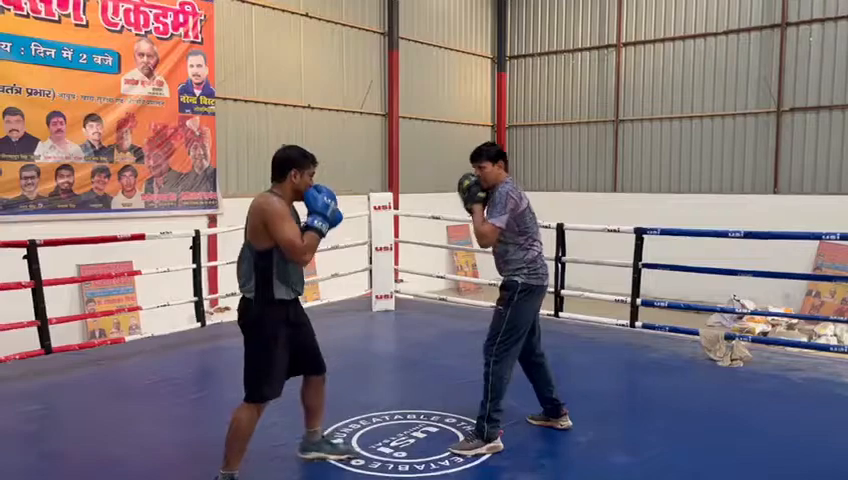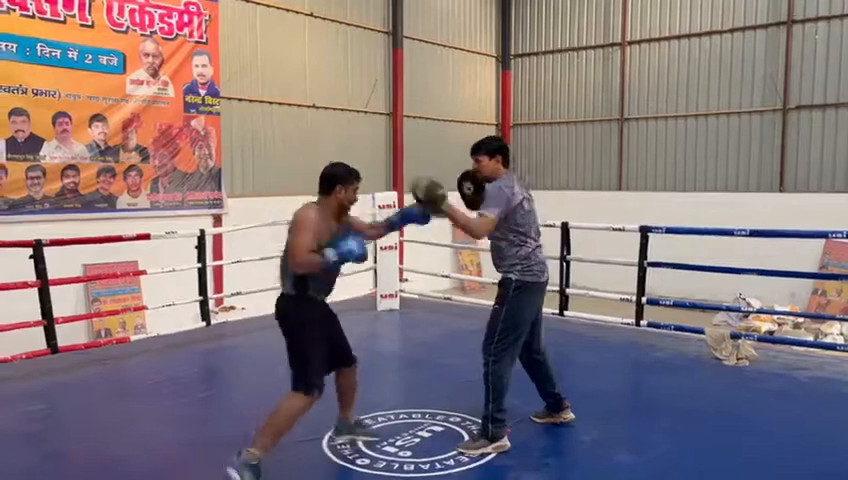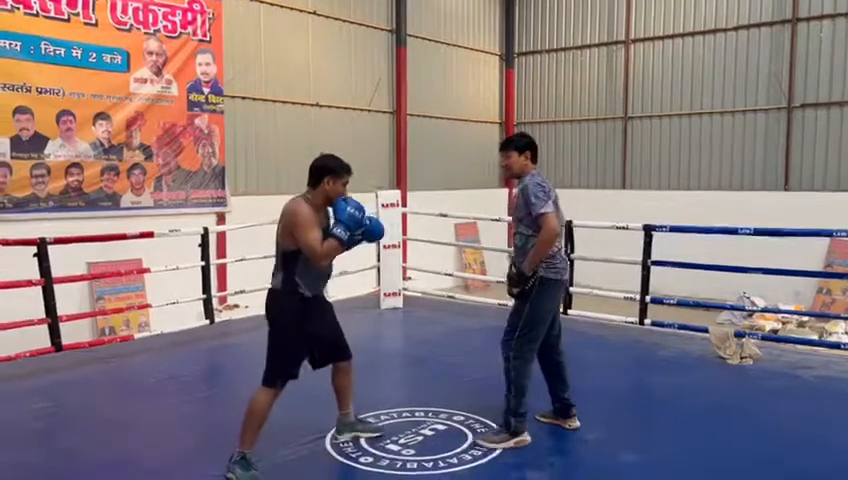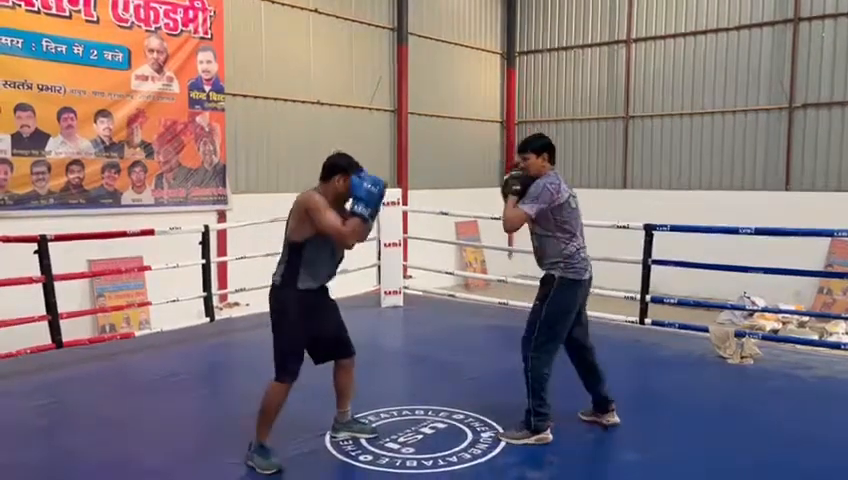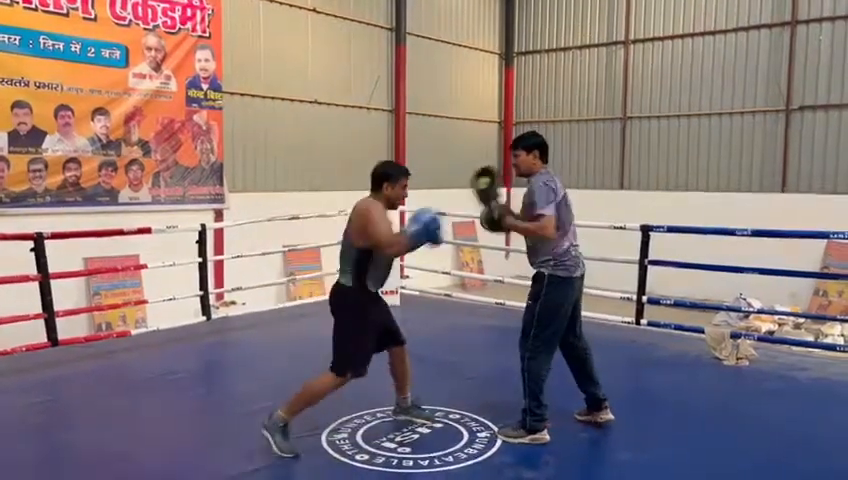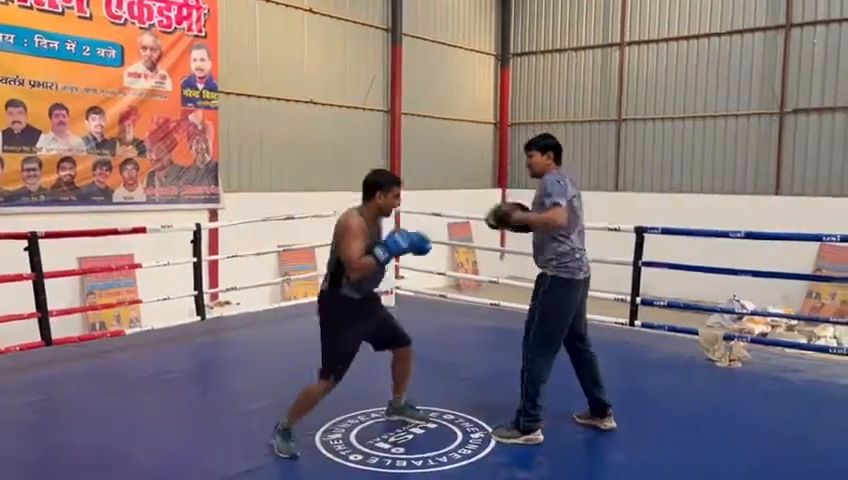
dt=0.5s
person 1, frame 1
left shoulder: (505, 193)
right shoulder: (501, 193)
left elbow: (485, 239)
right elbow: (493, 235)
left wrist: (475, 206)
right wrist: (477, 204)
left hip: (523, 282)
right hip: (529, 280)
left knee: (497, 352)
right knee: (529, 349)
left ankle: (488, 434)
right ankle: (556, 412)
person 1, frame 2
left shoulder: (499, 189)
right shoulder: (514, 187)
left elbow: (479, 230)
right elbow: (491, 228)
left wrist: (445, 207)
right wrist: (460, 204)
left hip: (520, 280)
right hip: (534, 276)
left knee: (496, 352)
right knee: (530, 346)
left ankle: (494, 433)
right ankle: (557, 406)
person 1, frame 3
left shoulder: (532, 185)
right shoulder: (533, 185)
left elbow: (552, 229)
left wrist: (526, 268)
right wrist: (527, 264)
left hip: (543, 277)
right hip: (551, 275)
left knee: (516, 347)
right knee: (548, 345)
left ankle: (514, 427)
right ankle: (564, 411)
person 1, frame 4
left shoulder: (544, 185)
right shoulder: (556, 185)
left elbow: (510, 223)
right elbow: (539, 222)
left wrist: (512, 195)
right wrist: (521, 195)
left hip: (564, 276)
right hip: (579, 273)
left knee: (536, 347)
right knee: (578, 341)
left ankle: (537, 425)
right ankle: (604, 407)
person 1, frame 5
left shoulder: (540, 185)
right shoulder: (546, 183)
left elbow: (546, 231)
right elbow: (530, 220)
left wrist: (508, 222)
right wrist: (509, 213)
left hip: (554, 274)
right hip: (571, 271)
left knee: (534, 347)
right knee: (572, 340)
left ankle: (535, 425)
right ankle: (598, 406)
person 1, frame 6
left shoulder: (552, 182)
right shoulder: (563, 183)
left elbow: (558, 219)
left wrist: (519, 216)
right wrist: (527, 219)
left hip: (560, 276)
right hip: (576, 273)
left knee: (537, 348)
right knee: (578, 343)
left ankle: (527, 425)
right ankle: (601, 412)
person 2, frame 1
left shoulder: (283, 204)
right shoulder: (270, 205)
right elbow: (300, 255)
left wrist: (317, 221)
right wrist: (319, 218)
left hip: (288, 305)
right hip: (264, 311)
left knee: (316, 372)
right knee: (257, 399)
left ankle: (313, 440)
person 2, frame 2
left shoulder: (337, 218)
right shoulder: (309, 215)
left elbow: (368, 232)
right elbow: (298, 263)
left wrist: (402, 219)
right wrist: (338, 253)
left hip: (313, 305)
right hip: (299, 307)
left knee: (347, 364)
right knee: (308, 390)
left ankle: (346, 424)
person 2, frame 3
left shoulder: (320, 209)
right shoulder: (300, 210)
left elbow: (325, 248)
right elbow: (320, 258)
left wrist: (357, 233)
right wrist: (344, 226)
left hip: (312, 300)
right hip: (289, 304)
left knee: (343, 359)
right knee: (273, 383)
left ankle: (346, 422)
person 2, frame 4
left shoulder: (334, 205)
right shoulder: (312, 201)
left elbow: (355, 237)
right elbow: (347, 238)
left wrist: (369, 202)
right wrist: (364, 202)
left hip: (316, 294)
right hip: (290, 297)
left knee: (346, 356)
right knee: (286, 377)
left ankle: (343, 421)
right ankle: (257, 447)
person 2, frame 5
left shoulder: (376, 210)
right shoulder: (371, 209)
left elbow: (388, 246)
right elbow: (392, 248)
left wrist: (423, 233)
right wrist: (420, 228)
left hip: (367, 295)
right hip: (353, 298)
left knee: (397, 345)
right knee: (342, 373)
left ankle: (404, 404)
right ankle: (278, 421)
person 2, frame 6
left shoulder: (372, 221)
right shoulder: (353, 222)
right elbow: (355, 269)
left wrist: (406, 243)
right wrist: (388, 249)
left hip: (364, 301)
right hip: (339, 305)
left knee: (403, 346)
right knee: (330, 379)
left ankle: (398, 405)
right ankle: (283, 429)
